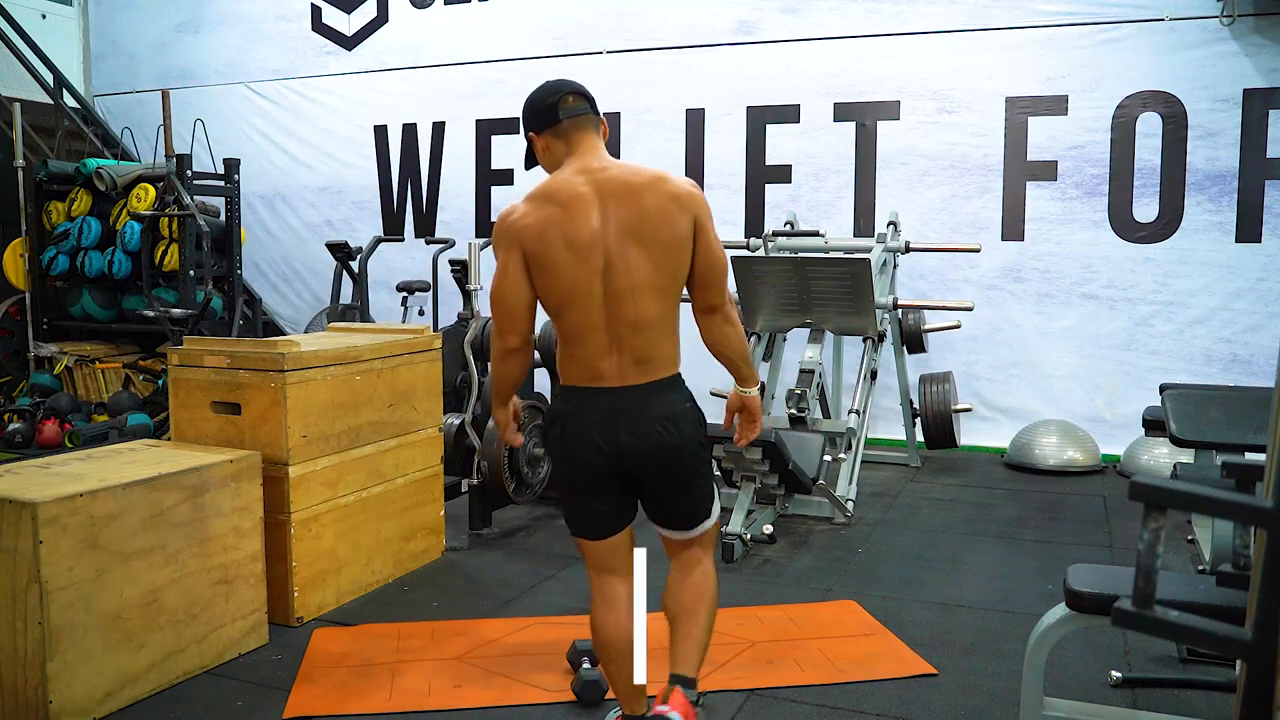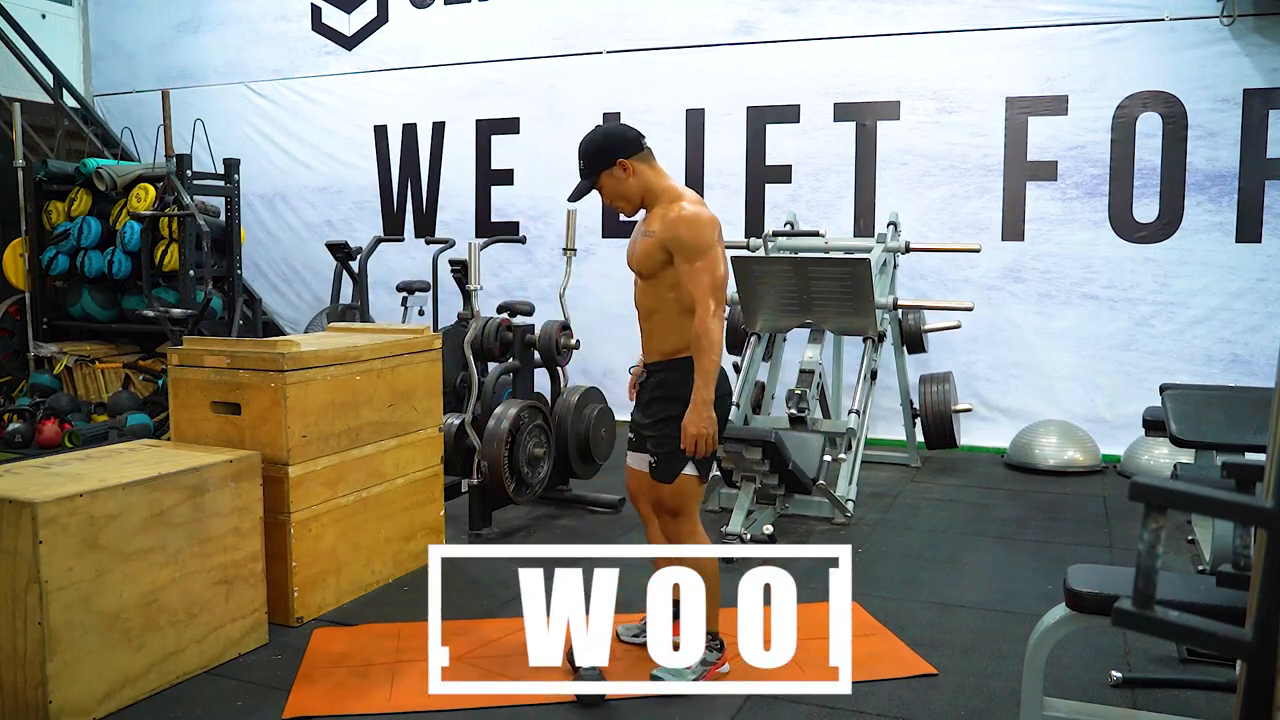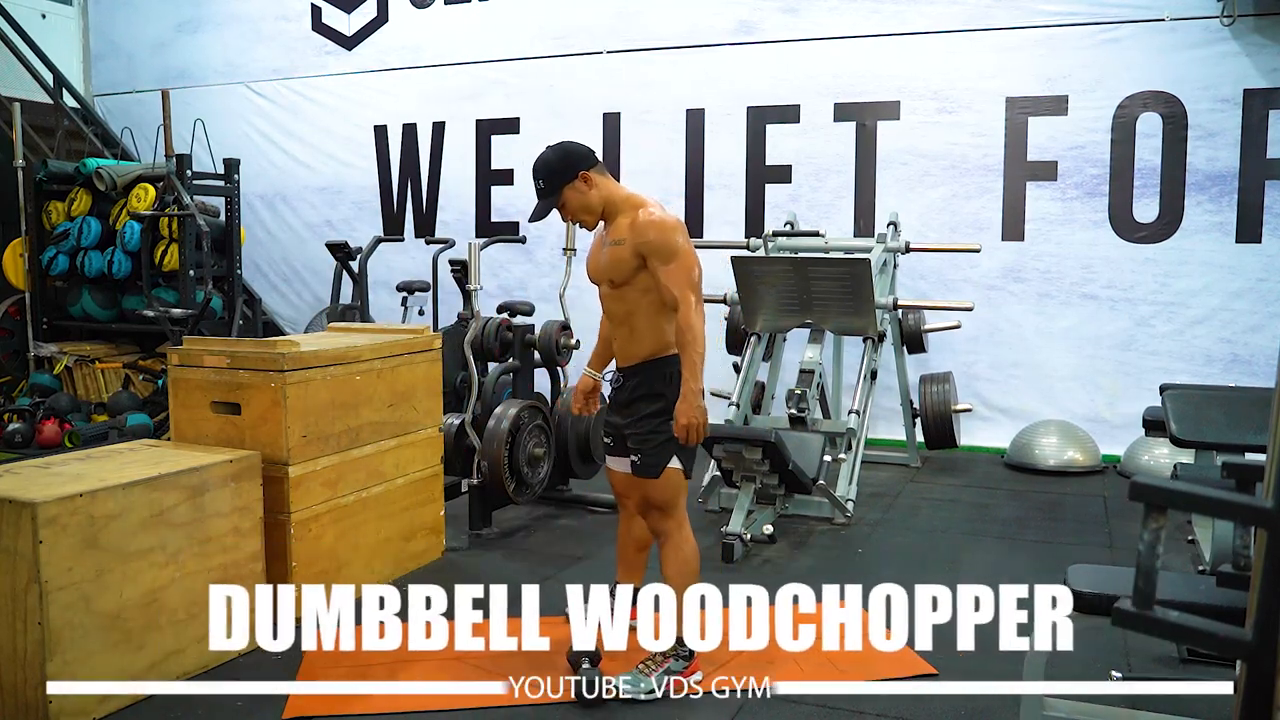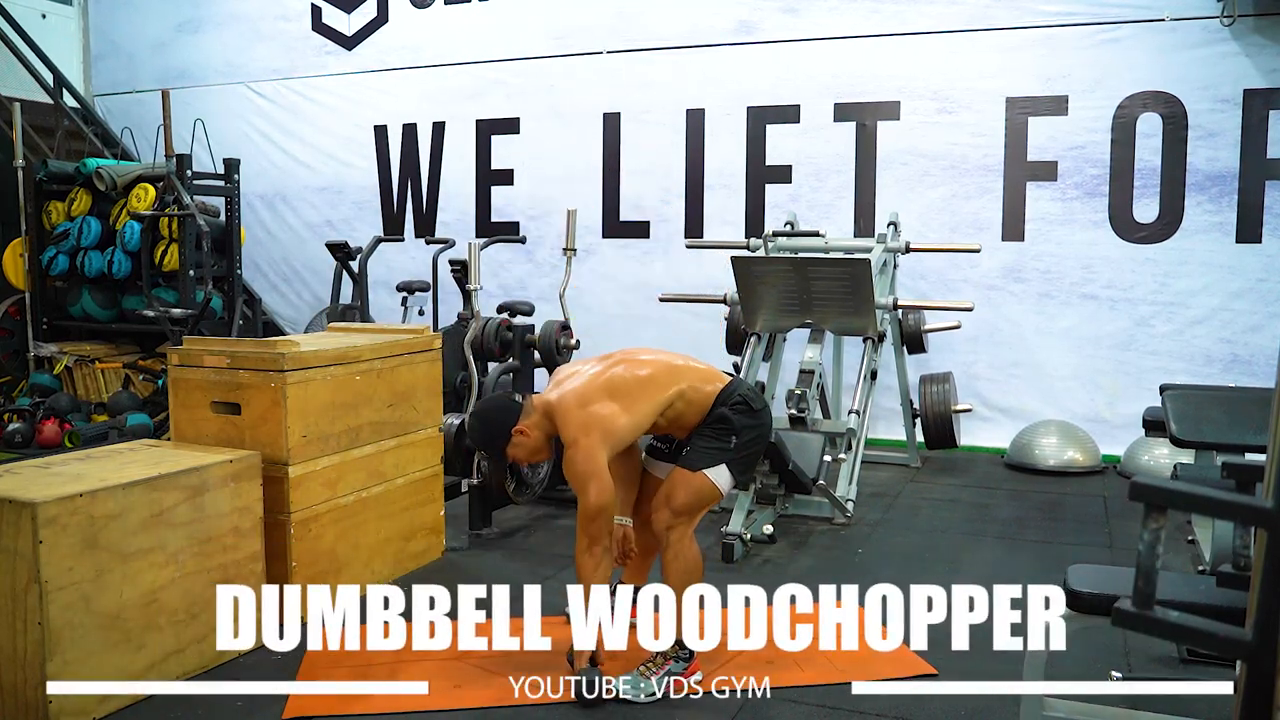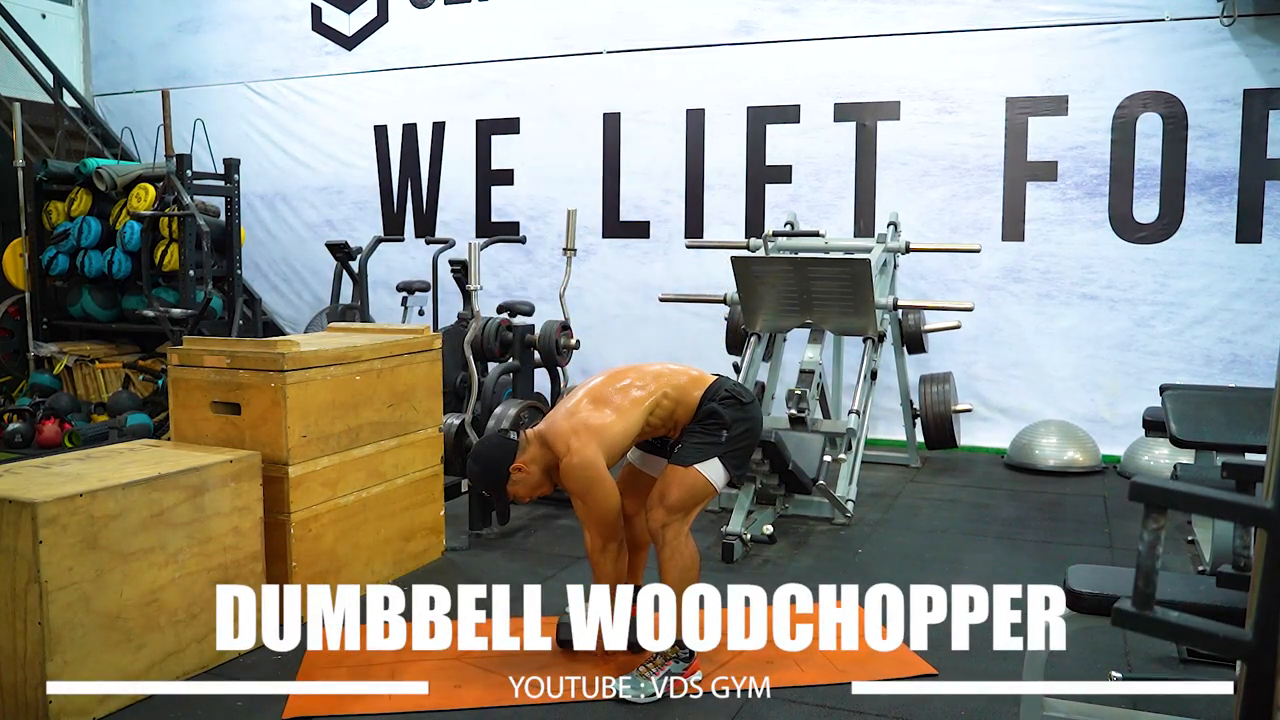
dt=1s
person 1, frame 1
left shoulder: (522, 218)
right shoulder: (679, 196)
left elbow: (510, 340)
right elbow: (716, 309)
left wrist: (502, 402)
right wrist: (747, 384)
left hip: (580, 420)
right hip: (664, 411)
left knee: (609, 576)
right knee: (692, 551)
person 1, frame 2
left shoulder: (687, 218)
right shoulder: (653, 218)
left elbow: (708, 313)
left wrist: (702, 402)
left hip: (685, 385)
right hip: (661, 379)
left knee: (677, 514)
right knee: (646, 498)
left ankle: (710, 646)
right ankle: (676, 612)
person 1, frame 3
left shoulder: (653, 224)
right shoulder: (604, 233)
left elbow: (688, 309)
left wrist: (691, 392)
right wrist: (593, 370)
left hip: (661, 384)
right hip: (627, 382)
left knee: (665, 514)
right knee: (628, 500)
left ankle: (680, 653)
right ankle: (626, 601)
person 1, frame 4
left shoulder: (582, 441)
right shoulder: (562, 384)
left elbow: (593, 545)
right wrist: (622, 518)
left hip: (737, 415)
right hip: (698, 412)
left knee: (670, 518)
right knee: (643, 506)
left ankle: (680, 656)
person 1, frame 5
left shoulder: (575, 458)
right shoulder: (550, 437)
left elbow: (608, 542)
right elbow: (597, 531)
left hip: (727, 412)
right hip: (687, 413)
left knee: (664, 517)
right knee: (628, 503)
left ankle: (680, 655)
